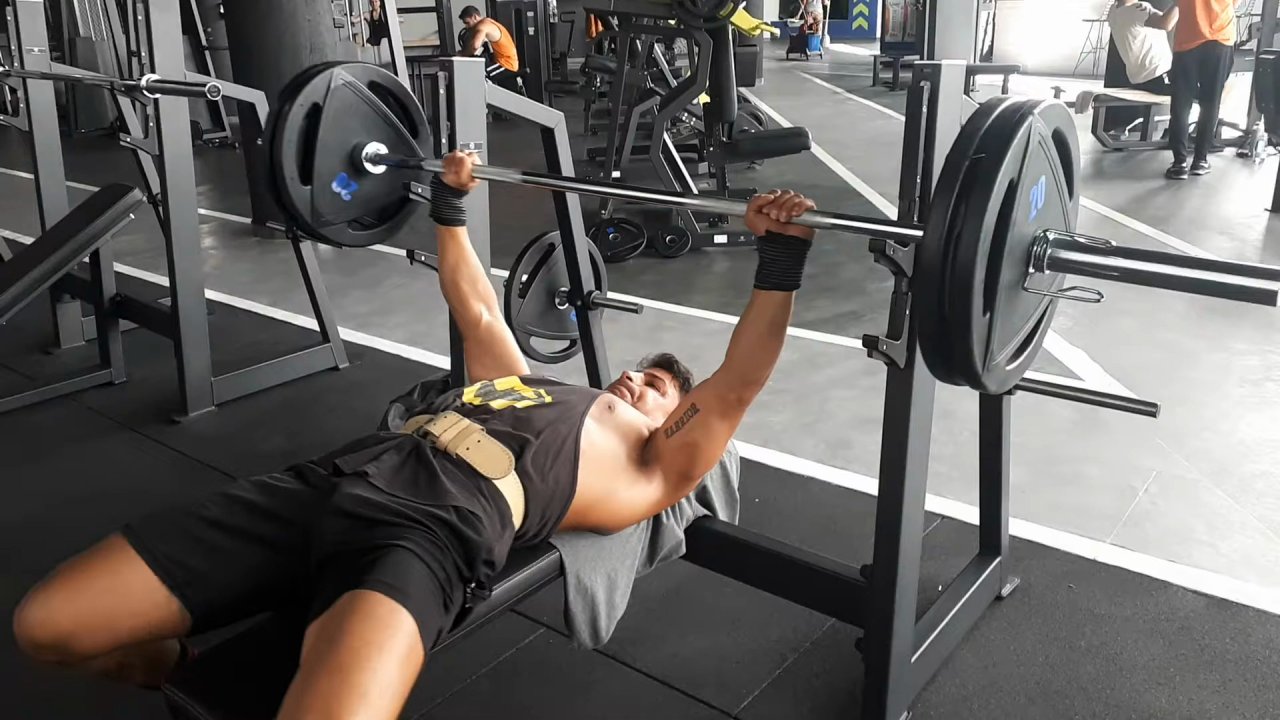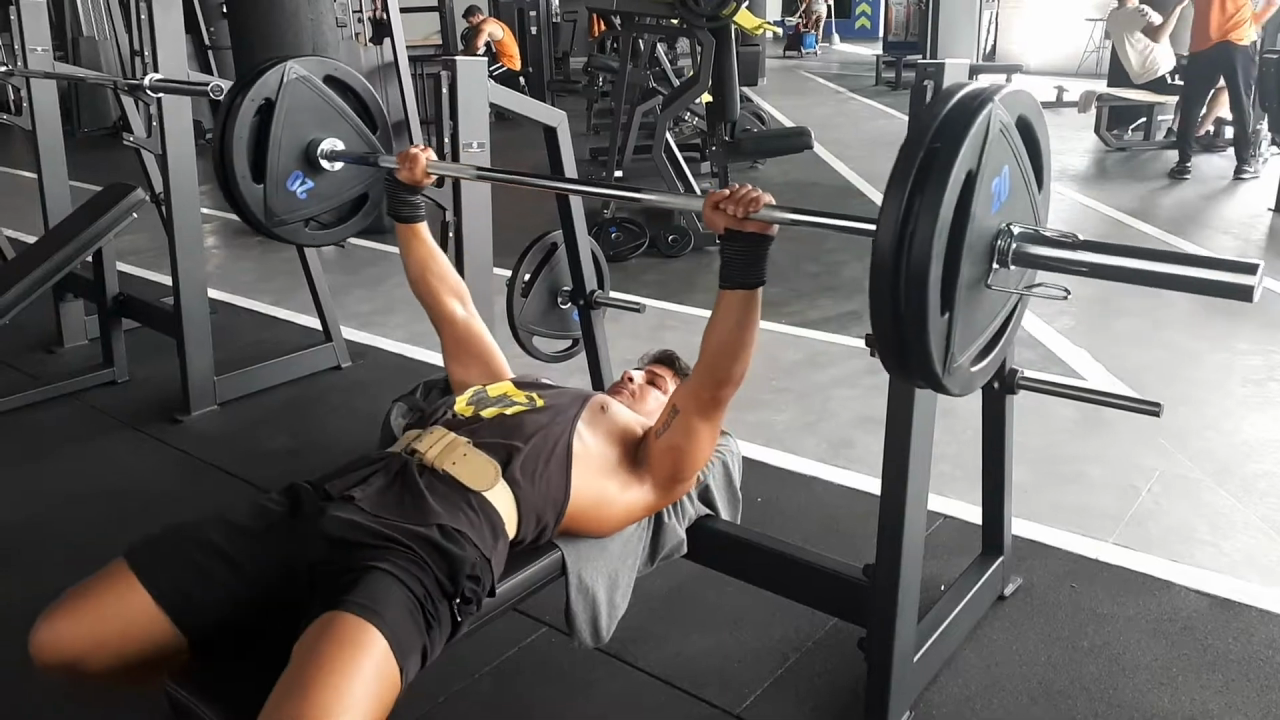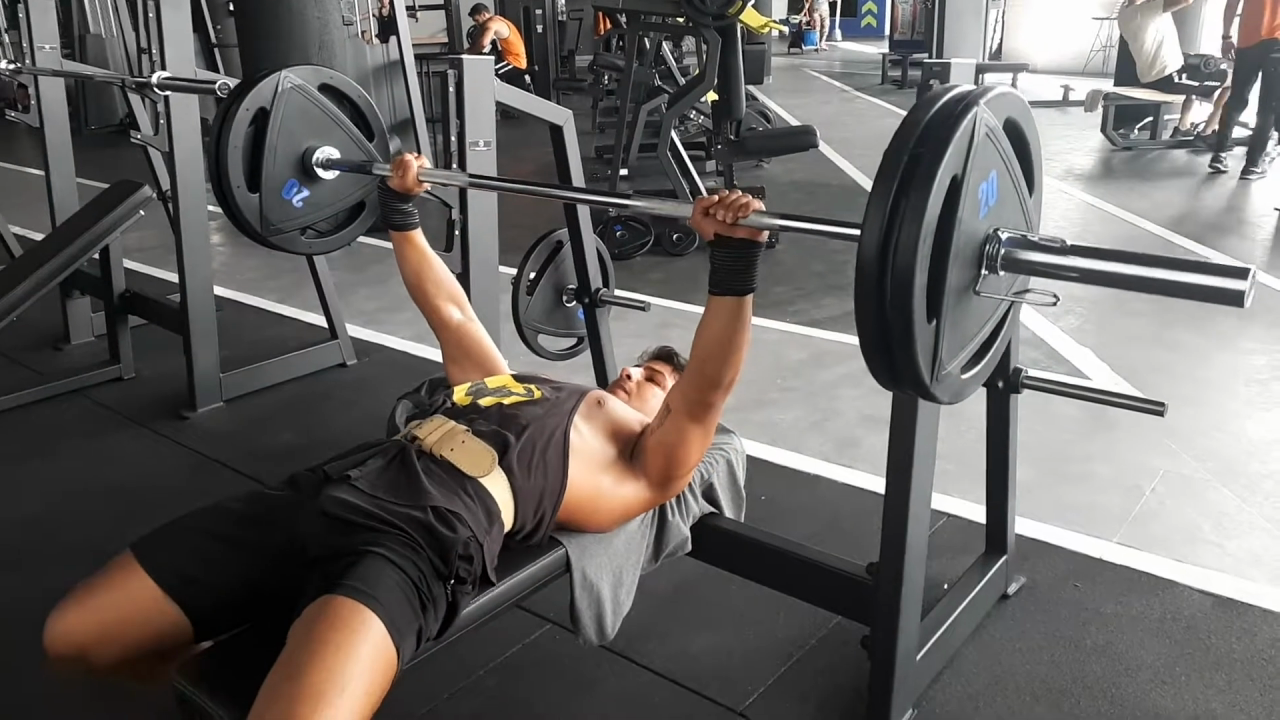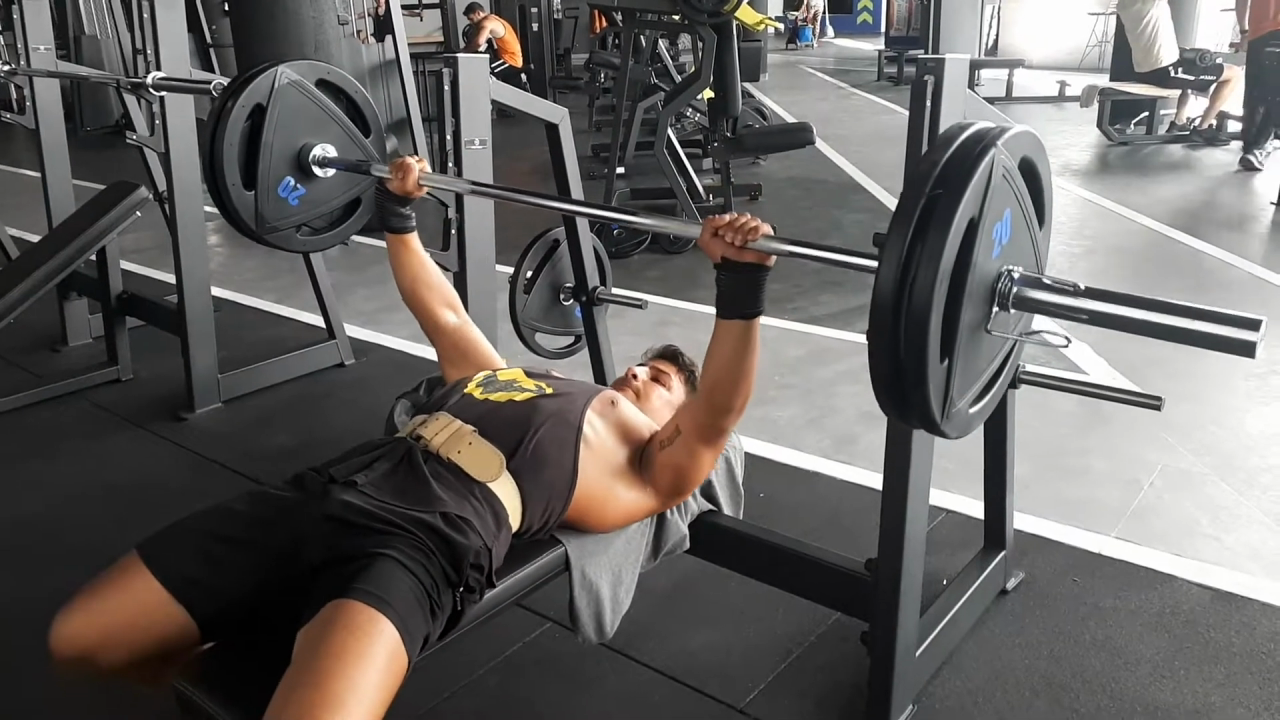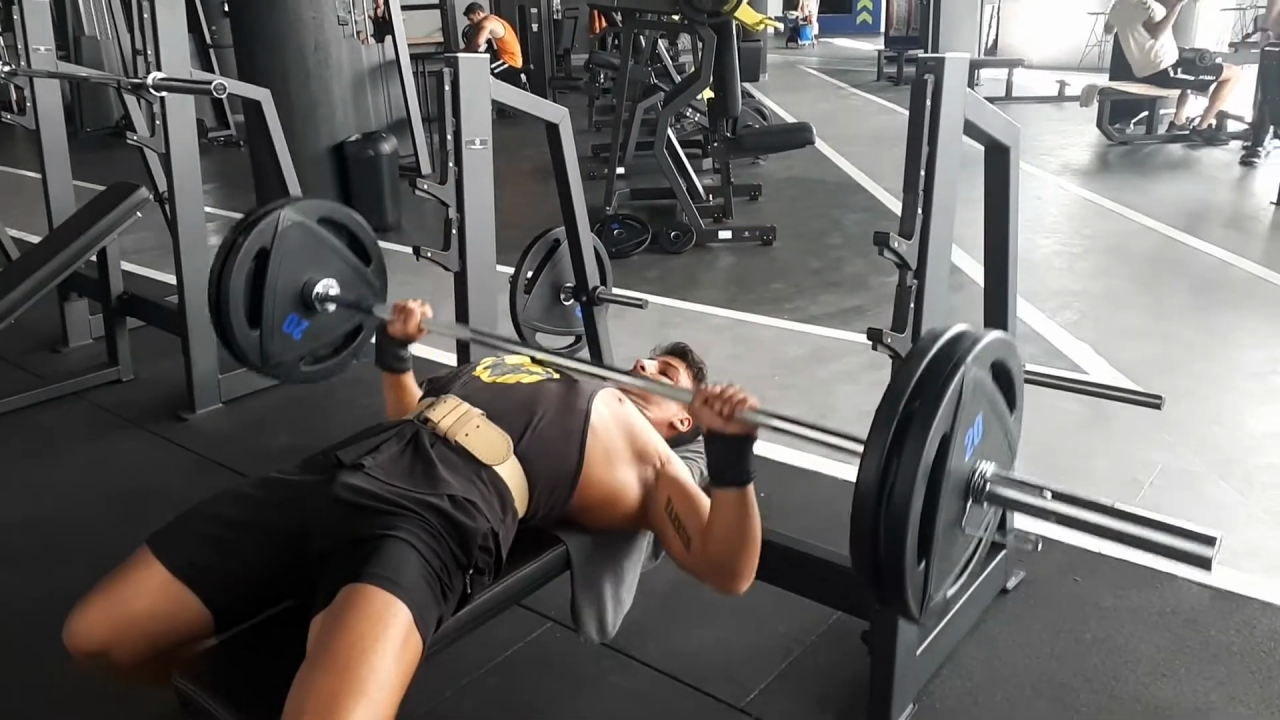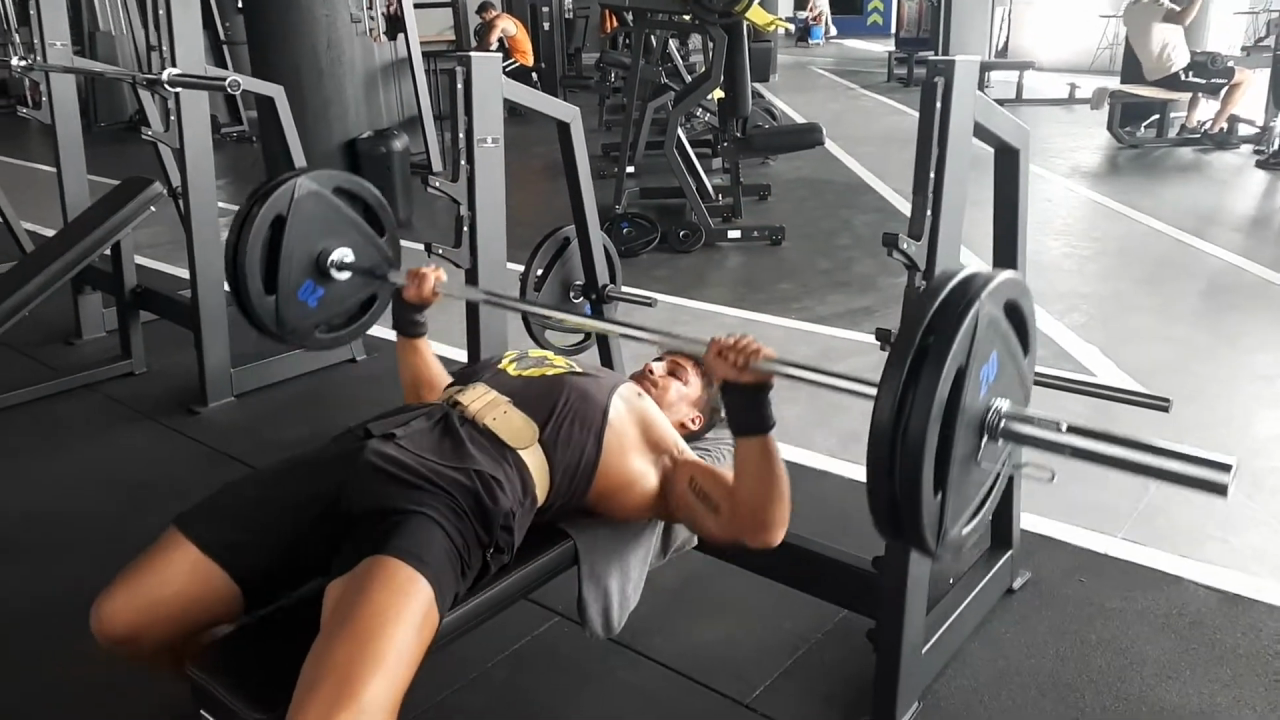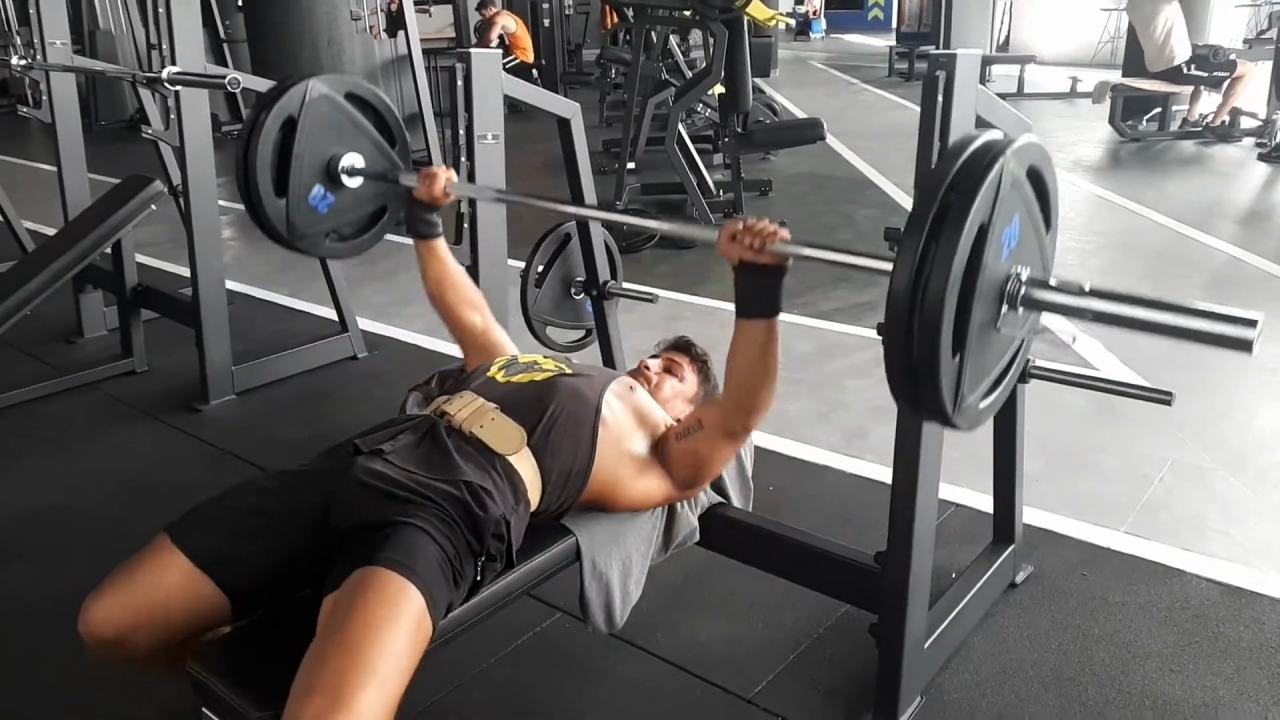
dt=0.7s
person 1, frame 1
left shoulder: (648, 468)
right shoulder: (523, 387)
left elbow: (735, 389)
right elbow: (478, 313)
left wrist: (781, 258)
right wrist: (448, 202)
left hip: (436, 524)
right hip: (335, 479)
right knee: (46, 625)
person 1, frame 2
left shoulder: (645, 469)
right shoulder: (519, 391)
left elbow: (715, 390)
right elbow: (452, 311)
left wrist: (744, 256)
right wrist: (406, 202)
left hip: (427, 549)
right hip: (331, 502)
right knee: (59, 645)
person 1, frame 3
left shoulder: (644, 465)
right shoulder: (514, 386)
left elbow: (708, 391)
right elbow: (449, 311)
left wrist: (734, 262)
right wrist: (399, 207)
left hip: (425, 534)
right hip: (333, 488)
right knee: (73, 635)
person 1, frame 4
left shoulder: (645, 463)
right shoulder: (512, 377)
left elbow: (718, 419)
right elbow: (439, 313)
left wrist: (740, 287)
right wrist: (397, 210)
left hip: (426, 534)
right hip: (330, 489)
right knee: (77, 640)
person 1, frame 5
left shoulder: (649, 458)
right shoulder: (542, 383)
left elbow: (729, 568)
left wrist: (732, 453)
right wrist: (394, 349)
left hip: (435, 516)
right hip: (340, 472)
right knee: (95, 636)
person 1, frame 6
left shoulder: (663, 457)
right shoulder: (553, 378)
left elbow: (759, 525)
right elbow: (426, 393)
left wrist: (748, 402)
right wrist: (410, 315)
left hip: (454, 498)
right hip: (365, 452)
right knee: (121, 623)
person 1, frame 7
left shoulder: (663, 455)
right shoulder: (531, 373)
left elbow: (742, 415)
right elbow: (465, 315)
left wrist: (758, 289)
right wrist: (425, 219)
left hip: (450, 505)
right hip: (359, 462)
right knee: (109, 625)
